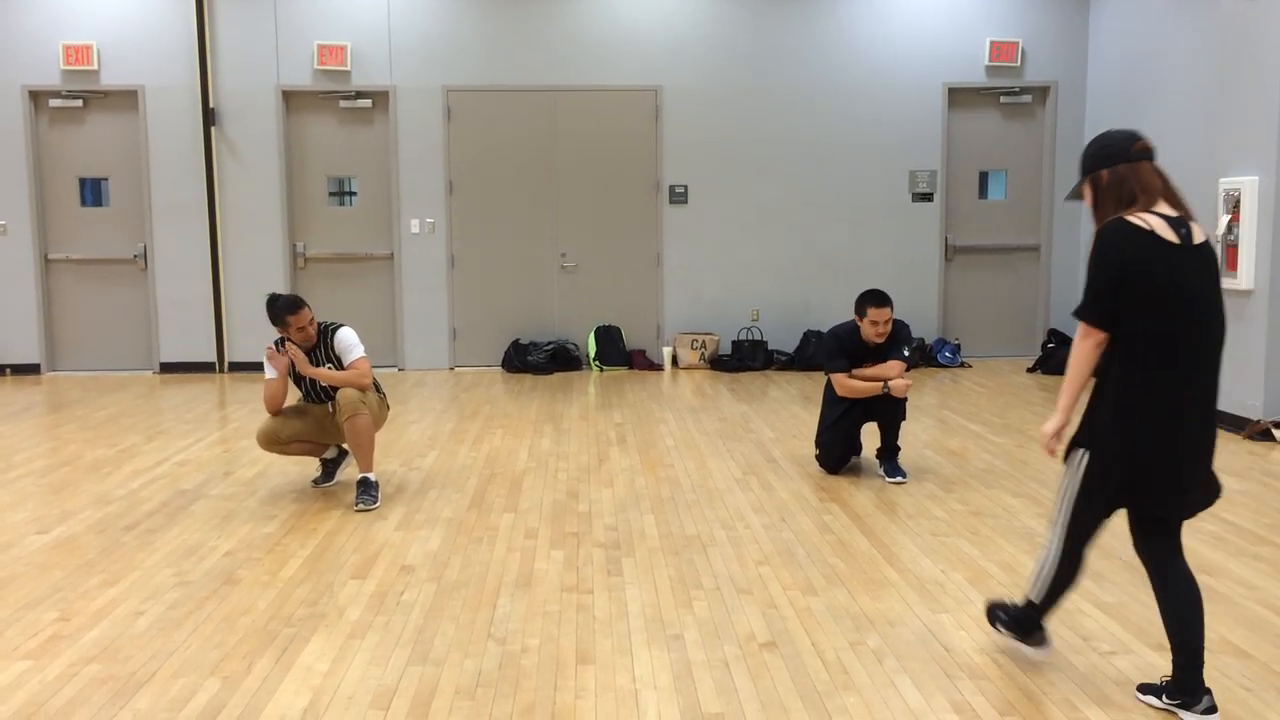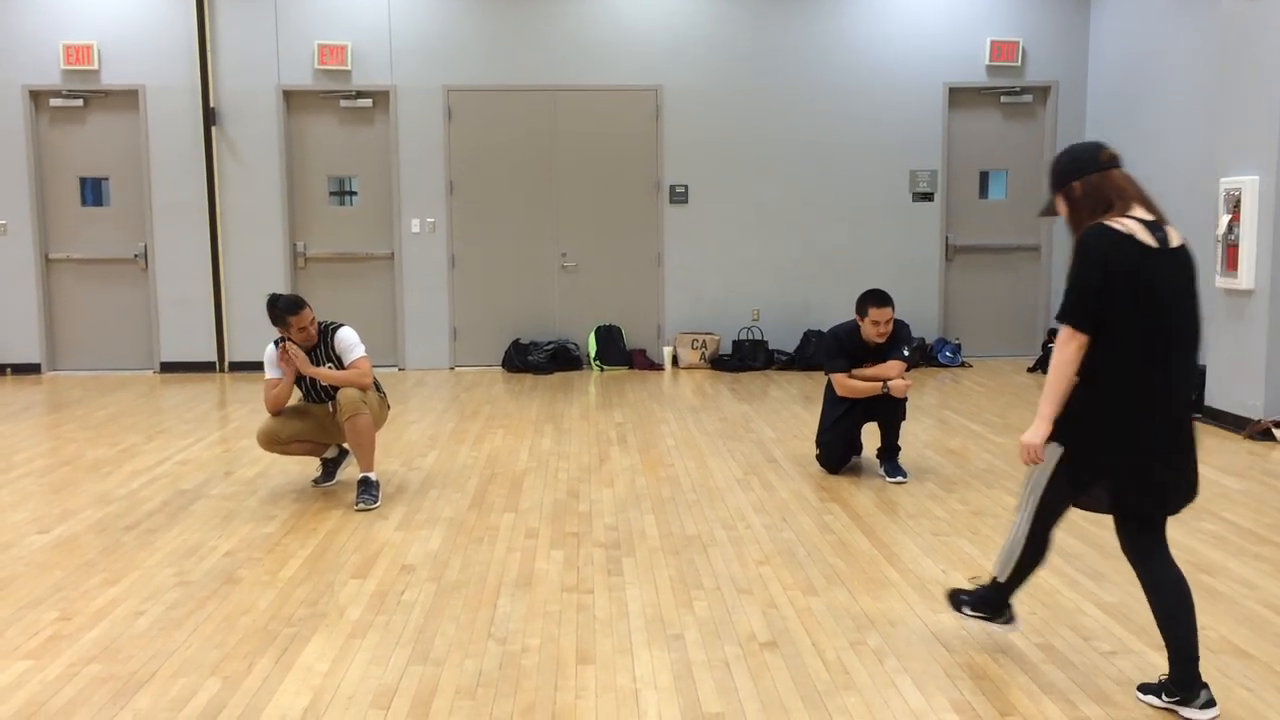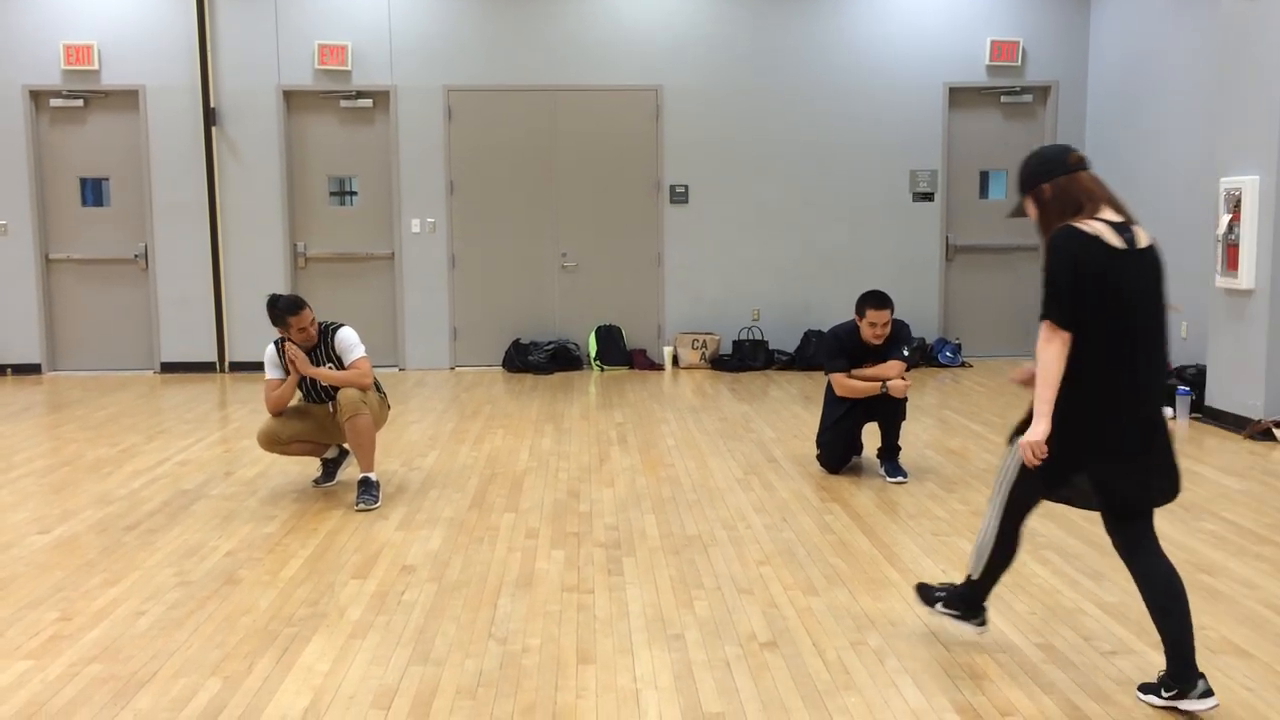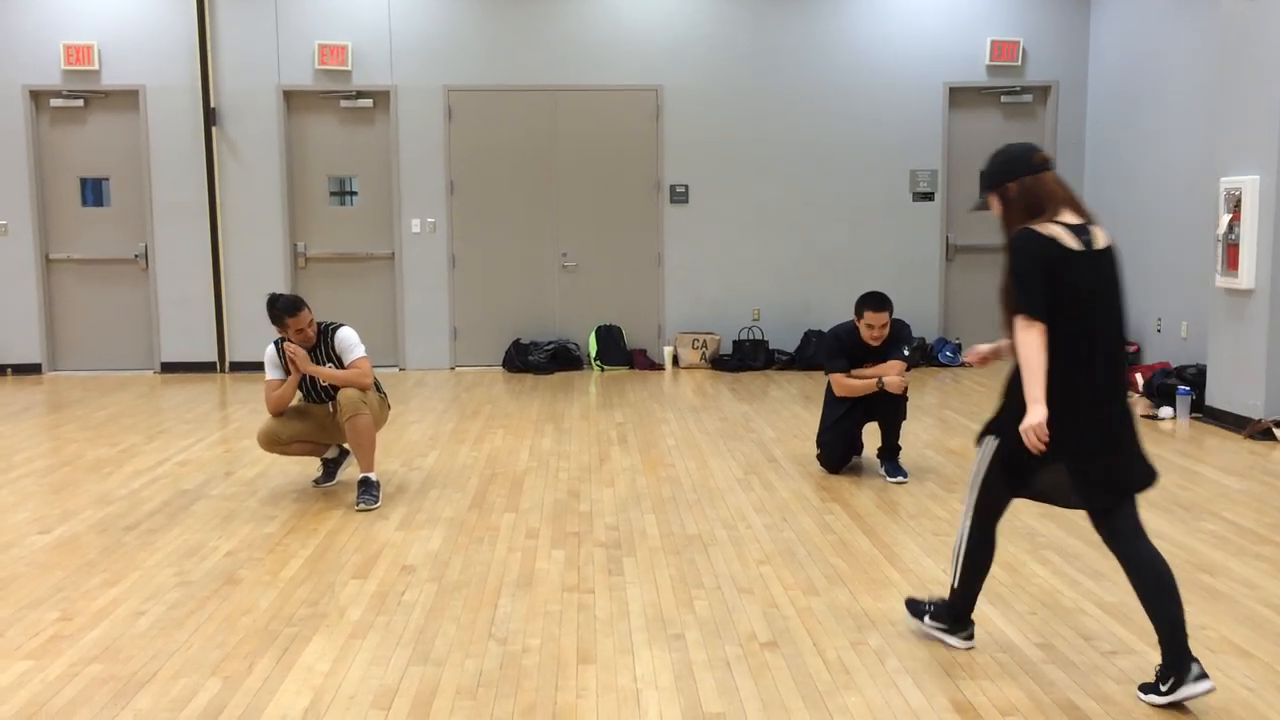
dt=0.1s
person 1, frame 1
left shoulder: (1119, 236)
right shoulder: (1196, 238)
left elbow: (1094, 334)
right elbow: (1182, 333)
left wrist: (1060, 413)
left hip: (1129, 418)
right hip: (1186, 422)
left knee: (1073, 526)
right knee: (1162, 545)
left ankle: (1029, 621)
person 1, frame 2
left shoulder: (1100, 241)
right shoulder: (1173, 242)
left elbow: (1075, 337)
left wrist: (1042, 419)
left hip: (1102, 416)
right hip: (1164, 423)
left knee: (1038, 511)
right knee: (1147, 543)
left ankle: (993, 601)
person 1, frame 3
left shoulder: (1069, 244)
right shoulder: (1139, 241)
left elbow: (1058, 331)
left wrist: (1042, 415)
right wrist: (1045, 365)
left hip: (1080, 416)
right hip: (1135, 419)
left knee: (1008, 506)
right knee: (1138, 541)
left ankle: (968, 604)
right ankle: (1186, 678)
person 1, frame 4
left shoulder: (1030, 242)
right shoulder: (1098, 240)
left elbow: (1031, 323)
left wrist: (1033, 403)
right wrist: (1000, 348)
left hip: (1046, 413)
right hip: (1101, 412)
left knee: (983, 508)
right knee: (1125, 533)
left ankle: (955, 616)
right ankle: (1181, 666)
person 2, frame 1
left shoulder: (340, 335)
right shoulder: (277, 350)
left elbow: (365, 379)
right elbow: (272, 407)
left wrist: (310, 370)
right wrist: (281, 373)
left hip: (365, 408)
right hip: (320, 415)
left knee: (348, 396)
right knee: (267, 436)
left ankle: (368, 480)
right ankle: (331, 455)
person 2, frame 2
left shoulder: (340, 334)
right shoulder: (276, 350)
left elbow: (365, 379)
right elbow: (273, 408)
left wrist: (311, 369)
right wrist: (289, 375)
left hip: (366, 408)
right hip: (321, 414)
left knee: (349, 396)
right knee: (267, 436)
left ankle: (368, 479)
right ankle: (332, 454)
person 2, frame 3
left shoulder: (340, 335)
right shoulder: (275, 351)
left elbow: (366, 379)
right elbow: (273, 407)
left wrist: (311, 370)
right wrist: (294, 376)
left hip: (366, 408)
right hip: (321, 414)
left knee: (349, 396)
right knee: (268, 436)
left ankle: (368, 479)
right ankle: (332, 454)
person 2, frame 4
left shoulder: (340, 335)
right shoulder: (275, 352)
left elbow: (366, 379)
right elbow: (273, 408)
left wrist: (312, 368)
right wrist: (295, 376)
left hip: (366, 408)
right hip: (321, 414)
left knee: (349, 396)
right knee: (268, 436)
left ankle: (368, 479)
right ankle: (333, 454)
person 3, frame 1
left shoulder: (901, 331)
right shoulder: (836, 337)
left elbow: (894, 372)
right elbow: (842, 387)
left wrist: (852, 372)
right wrist: (886, 387)
left hip: (880, 399)
right hip: (845, 399)
left knee: (894, 393)
right knee: (830, 462)
left ankle: (888, 457)
right ankle: (851, 445)
person 3, frame 2
left shoulder: (901, 331)
right shoulder: (836, 337)
left elbow: (894, 372)
right elbow: (842, 387)
left wrist: (852, 372)
right wrist: (886, 387)
left hip: (880, 399)
right hip: (846, 399)
left knee: (894, 393)
right knee: (831, 462)
left ankle: (889, 458)
right ankle: (852, 444)
person 3, frame 3
left shoulder: (900, 331)
right shoulder: (836, 336)
left elbow: (894, 371)
right elbow: (841, 387)
left wrist: (851, 372)
right wrist: (884, 386)
left hip: (882, 398)
right hip: (846, 400)
left knee: (895, 392)
right knee: (831, 462)
left ankle: (889, 458)
right ankle: (852, 444)
person 3, frame 4
left shoulder: (900, 331)
right shoulder: (837, 337)
left elbow: (894, 371)
right elbow: (840, 387)
left wrist: (852, 373)
right wrist: (881, 383)
left hip: (882, 398)
right hip: (846, 400)
left knee: (895, 391)
right knee: (831, 462)
left ankle: (889, 458)
right ankle: (852, 444)
